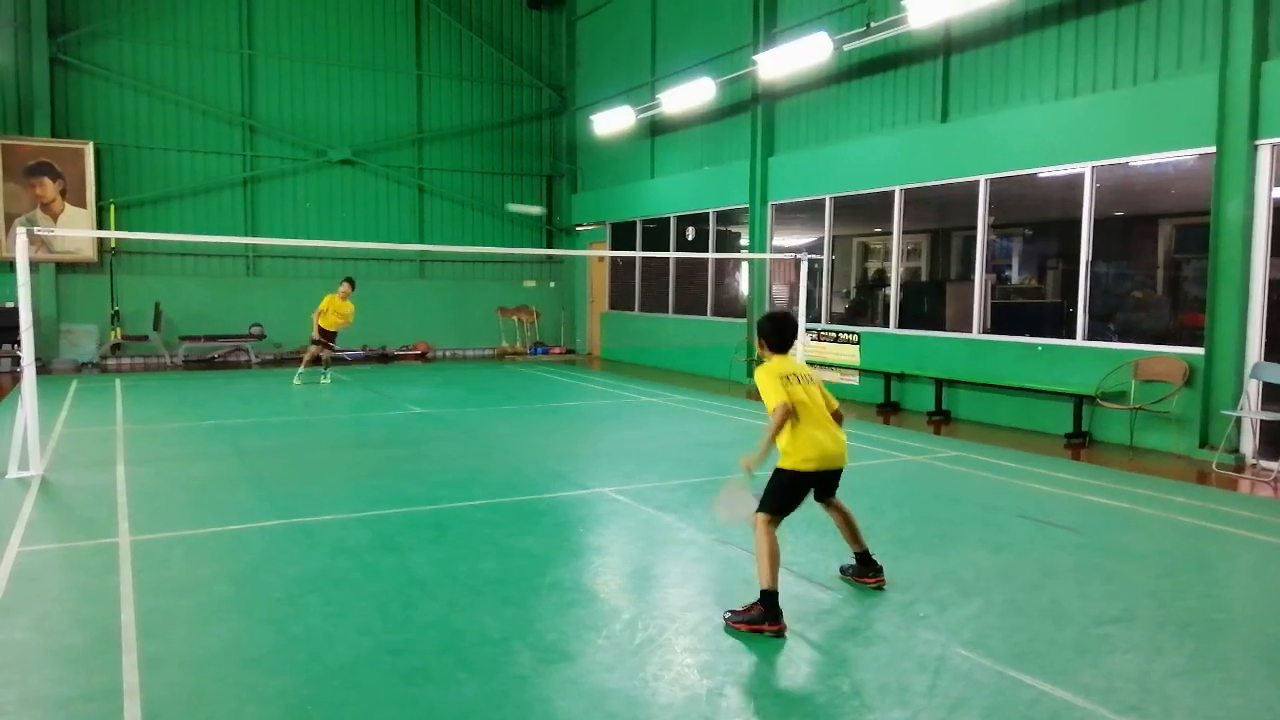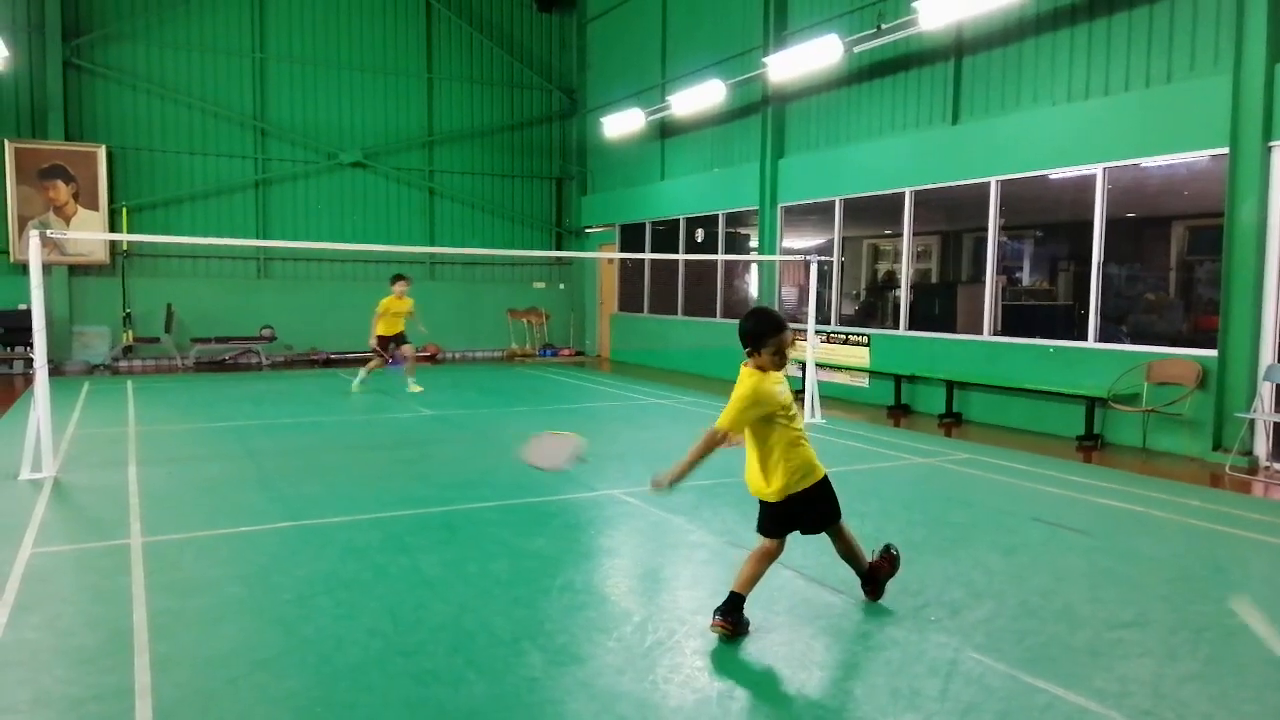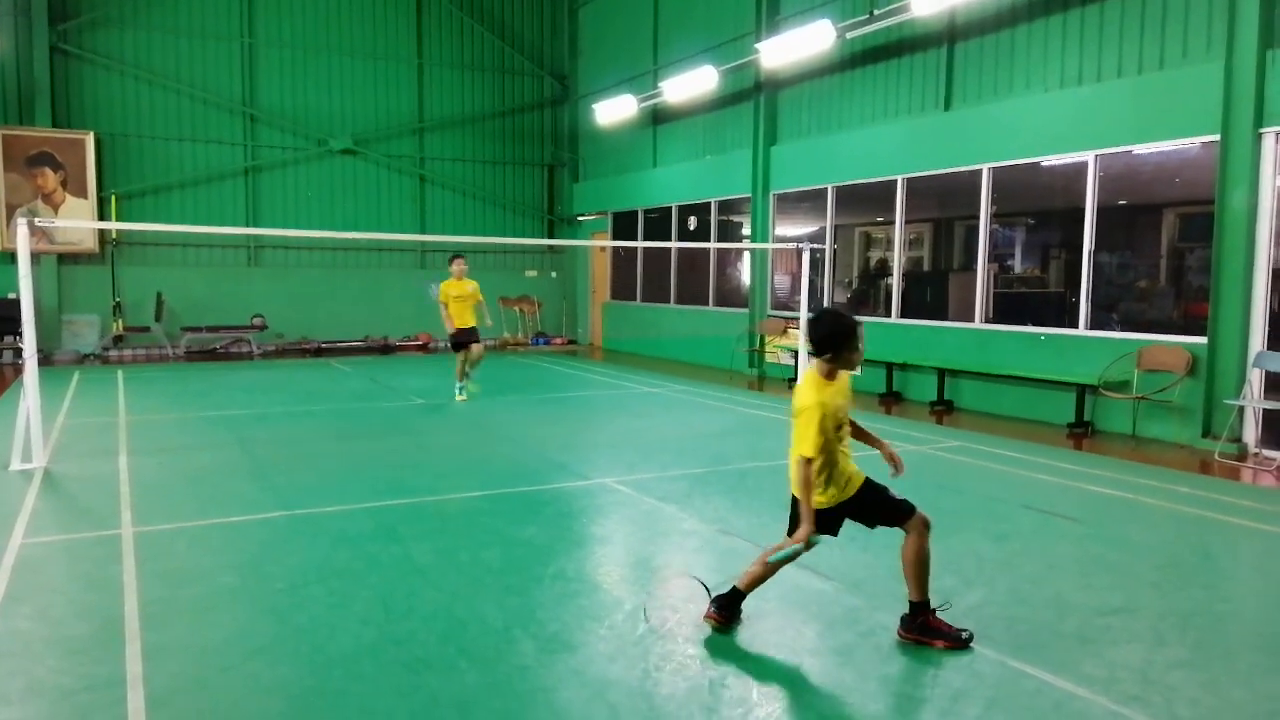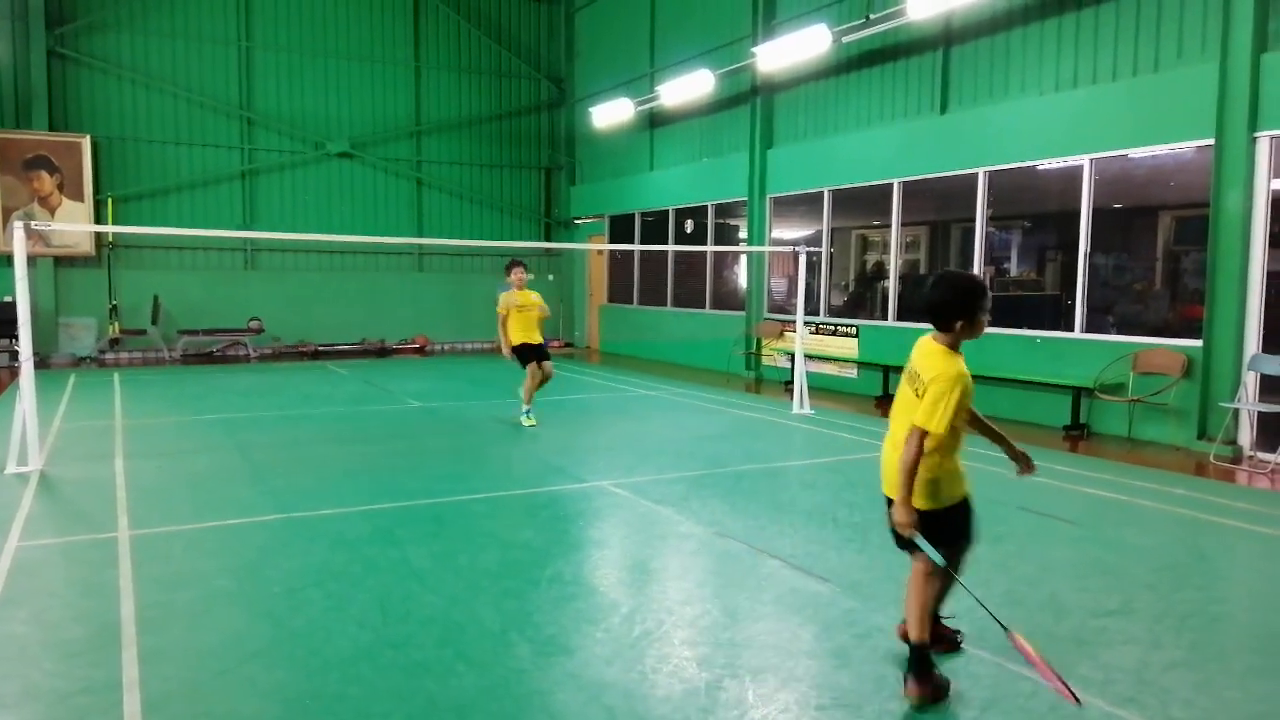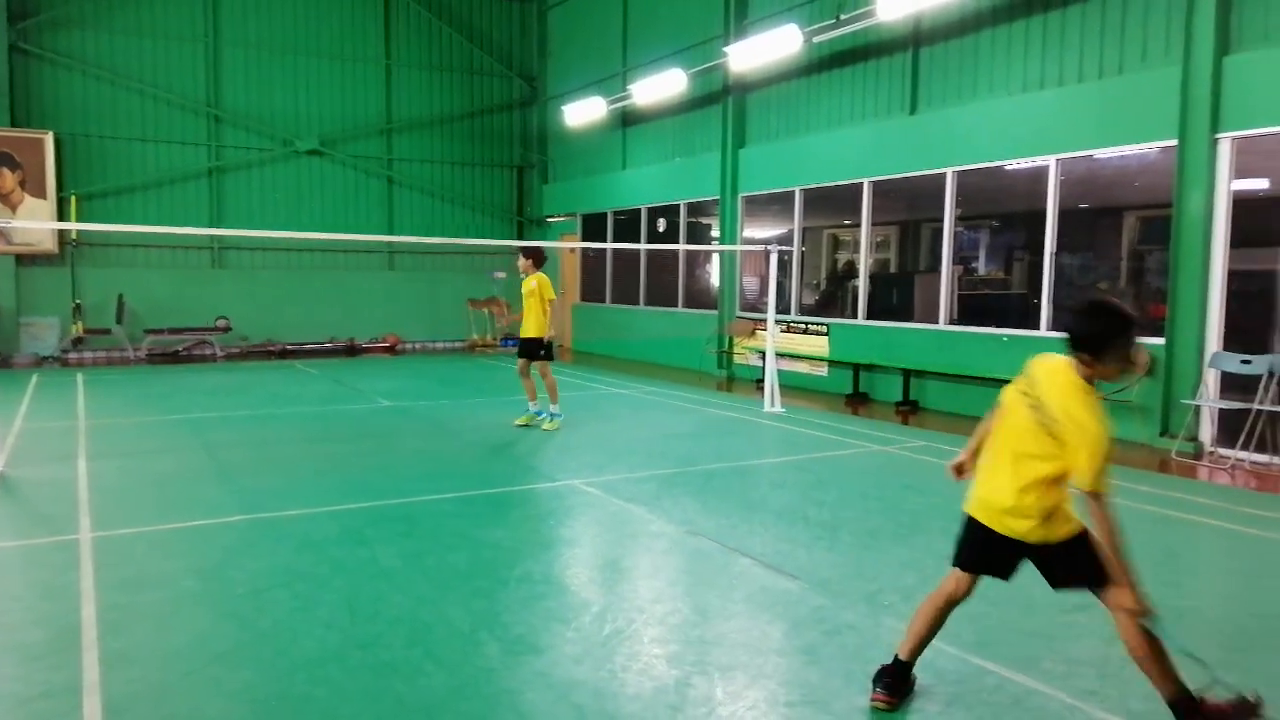
dt=0.5s
person 1, frame 1
left shoulder: (767, 373)
right shoulder: (804, 371)
left elbow: (783, 410)
right elbow: (837, 414)
left wrist: (762, 452)
left hip: (802, 456)
right hip: (834, 452)
left knee: (763, 521)
right knee: (829, 501)
left ankle: (769, 608)
right ankle: (867, 565)
person 1, frame 2
left shoulder: (769, 373)
right shoulder: (754, 388)
right elbow: (718, 435)
right wrist: (679, 471)
left hip: (770, 479)
right hip: (799, 474)
left knee: (771, 544)
right knee: (834, 526)
left ankle: (729, 612)
right ankle: (871, 576)
person 1, frame 3
left shoulder: (833, 374)
right shoulder: (814, 402)
right elbow: (804, 462)
left wrist: (880, 445)
right wrist: (808, 520)
left hip: (835, 480)
right hip: (825, 487)
left knee: (794, 544)
right knee: (917, 525)
left ankle: (728, 602)
right ankle: (918, 619)
person 1, frame 4
left shoulder: (926, 346)
right shoulder: (952, 373)
right elbow: (916, 437)
left wrist: (1009, 446)
right wrist: (904, 502)
left hip: (898, 473)
right hip: (931, 483)
left knee: (923, 560)
right knee: (953, 550)
left ankle: (918, 665)
right ankle: (924, 627)
person 1, frame 5
left shoulder: (1040, 366)
right shoulder: (1086, 422)
left elbow: (999, 414)
right elbow: (1095, 505)
left wrist: (970, 452)
right wrist: (1125, 585)
left hip: (986, 502)
right hip: (1034, 517)
left knee: (955, 587)
right knee: (1118, 599)
left ankle: (893, 678)
